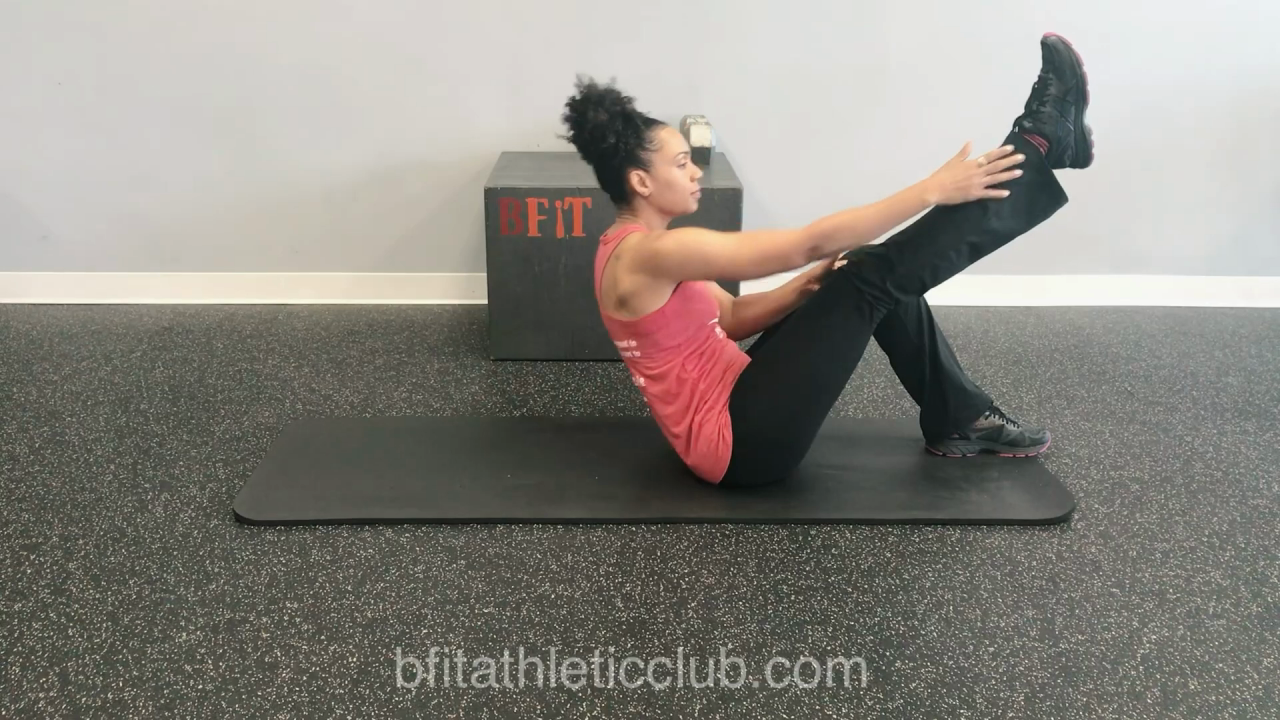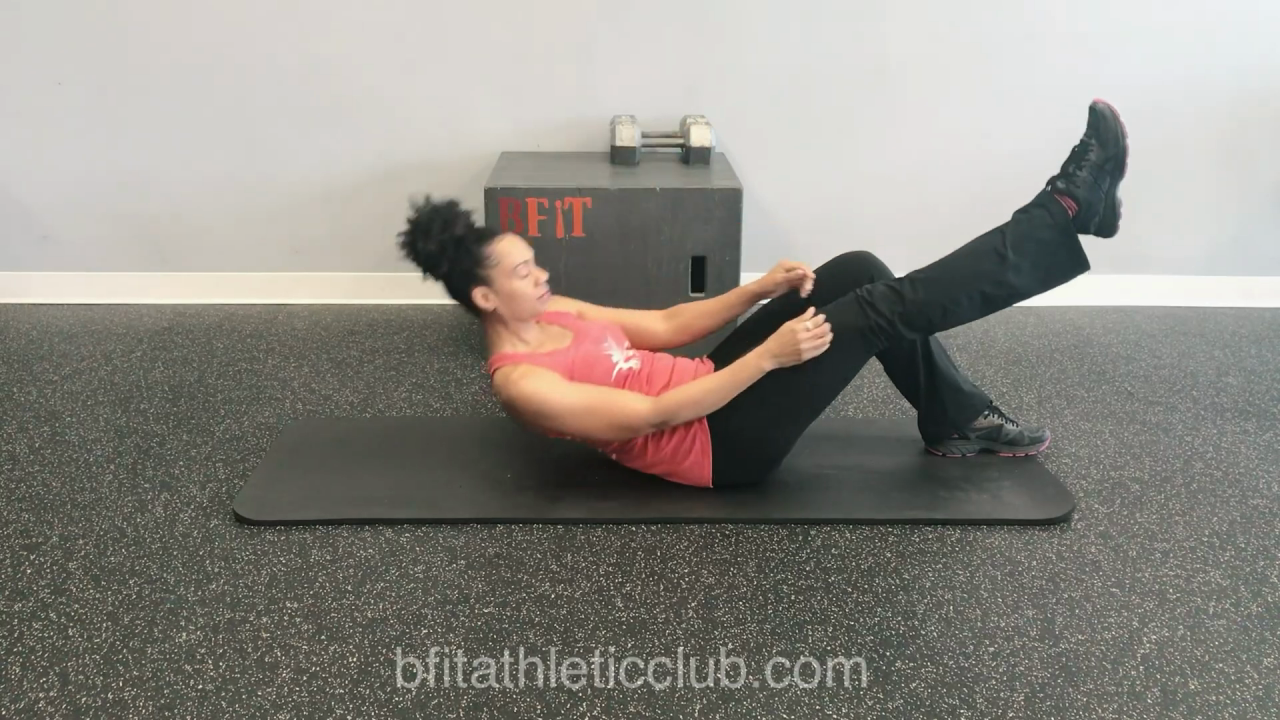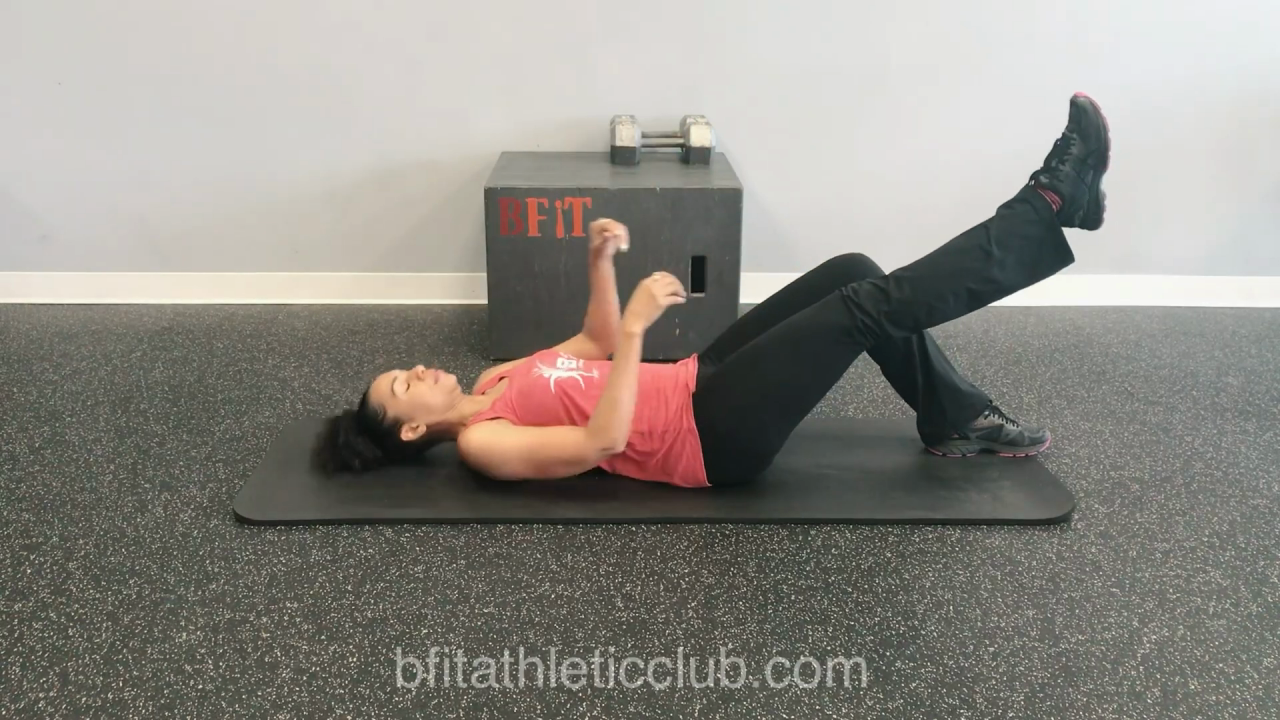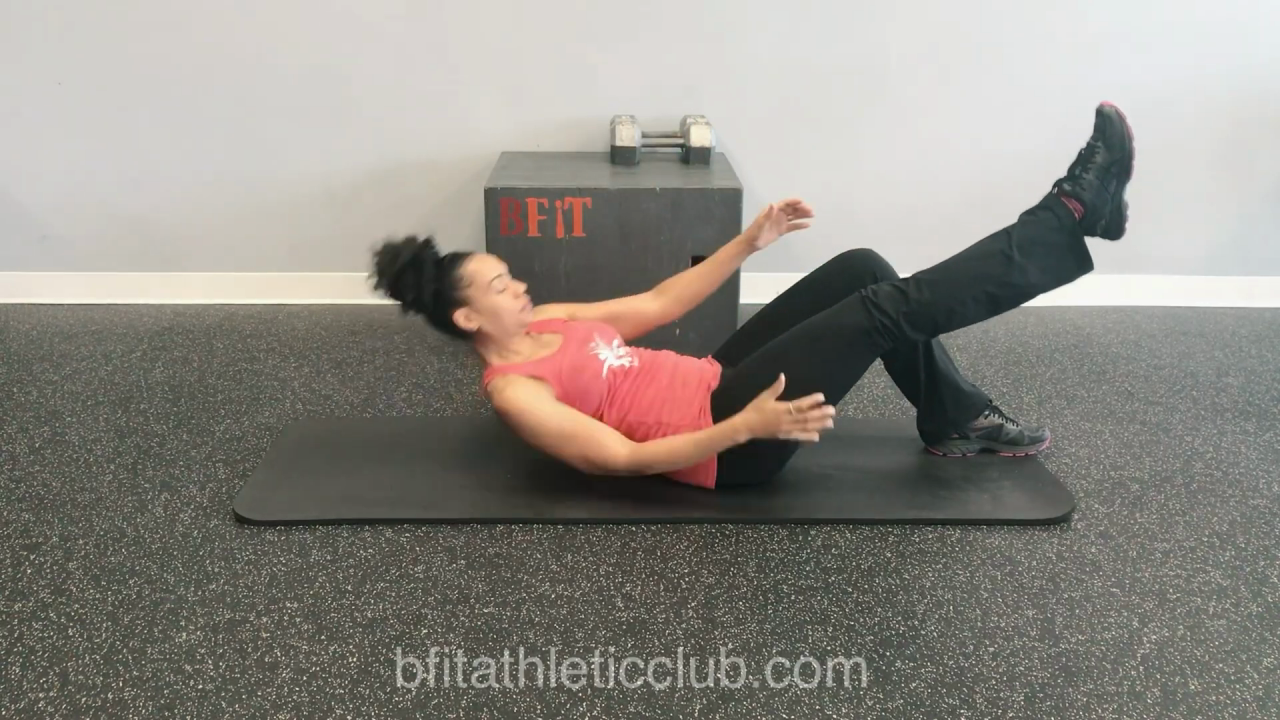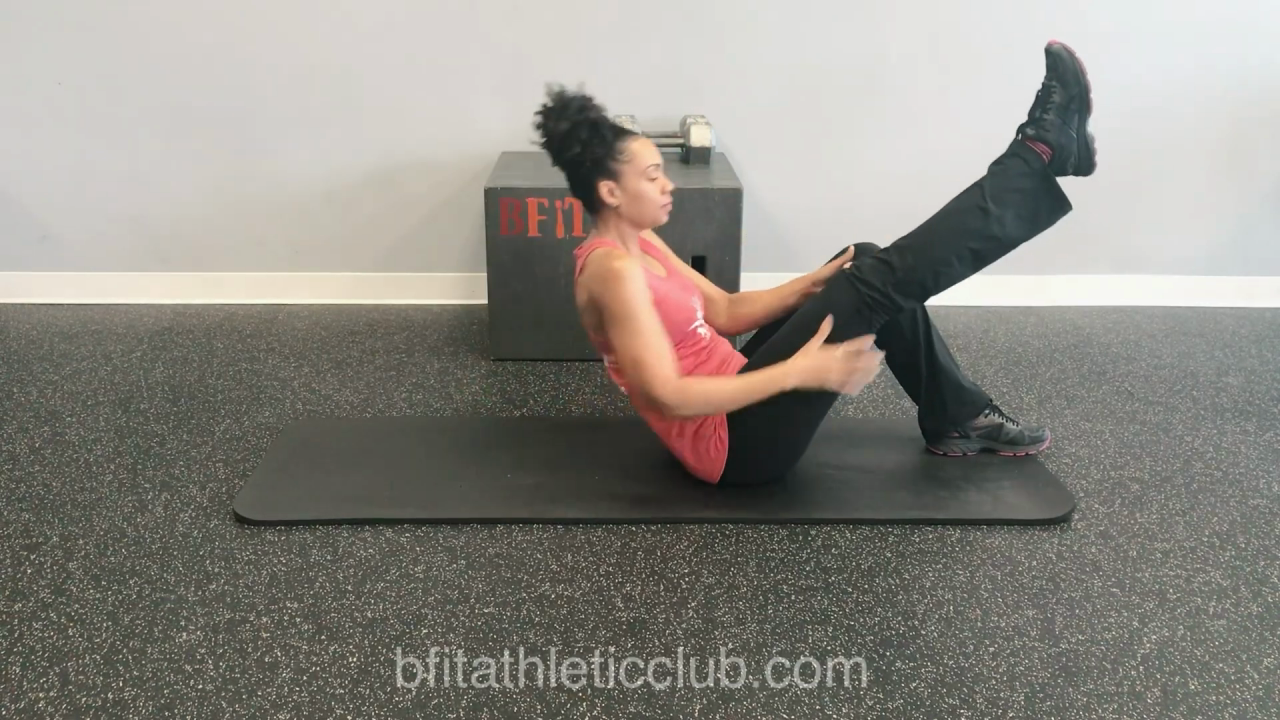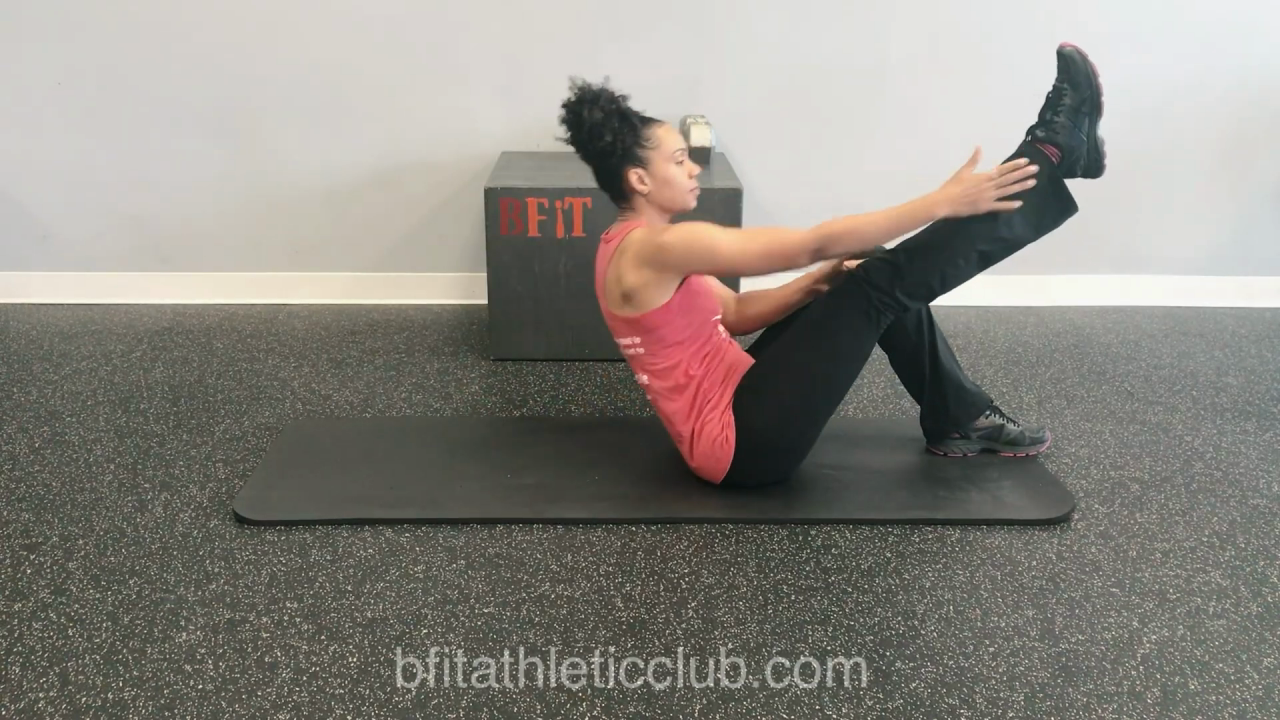
dt=0.5s
person 1, frame 1
left shoulder: (637, 243)
right shoulder: (652, 253)
right elbow: (813, 241)
left wrist: (806, 287)
right wrist: (933, 190)
left hip: (732, 404)
right hip: (743, 441)
left knee: (878, 275)
right knee: (878, 278)
left ankle: (960, 424)
right ankle: (1038, 145)
person 1, frame 2
left shoulder: (547, 315)
right shoulder: (522, 384)
left elbow: (668, 325)
right elbow: (656, 417)
left wrist: (761, 289)
right wrist: (773, 353)
left hip: (713, 388)
right hip: (720, 442)
left knee: (859, 271)
right knee: (884, 308)
left ankle: (957, 425)
right ankle: (1066, 210)
person 1, frame 3
left shoulder: (493, 385)
right shoulder: (480, 443)
left elbow: (595, 343)
right elbow: (604, 442)
left wrist: (601, 260)
right wrist: (639, 322)
left hip: (695, 386)
right hip: (711, 438)
left knee: (853, 273)
right knee: (869, 309)
left ankle: (956, 422)
right ankle: (1046, 205)
person 1, frame 4
left shoulder: (542, 324)
right shoulder: (512, 389)
left elbow: (657, 304)
right elbow: (625, 457)
left wrist: (749, 242)
right wrist: (742, 430)
left hip: (713, 389)
right hip: (721, 444)
left knee: (859, 270)
right knee: (889, 311)
left ankle: (956, 424)
right ankle: (1070, 213)
person 1, frame 5
left shoulder: (635, 245)
right shoulder: (613, 271)
left elbow: (726, 312)
right elbow: (669, 397)
left wrist: (819, 282)
right wrist: (797, 372)
left hip: (736, 395)
right hip: (735, 443)
left knee: (868, 274)
right knee: (881, 282)
left ankle: (958, 423)
right ankle: (1040, 152)
person 1, frame 6
left shoulder: (638, 239)
right shoulder: (658, 248)
left elbow: (732, 313)
right elbow: (819, 240)
left wrist: (821, 279)
right wrist: (943, 200)
left hip: (739, 399)
right hip: (746, 440)
left knee: (871, 275)
right knee: (884, 285)
left ankle: (959, 424)
right ankle: (1050, 156)
